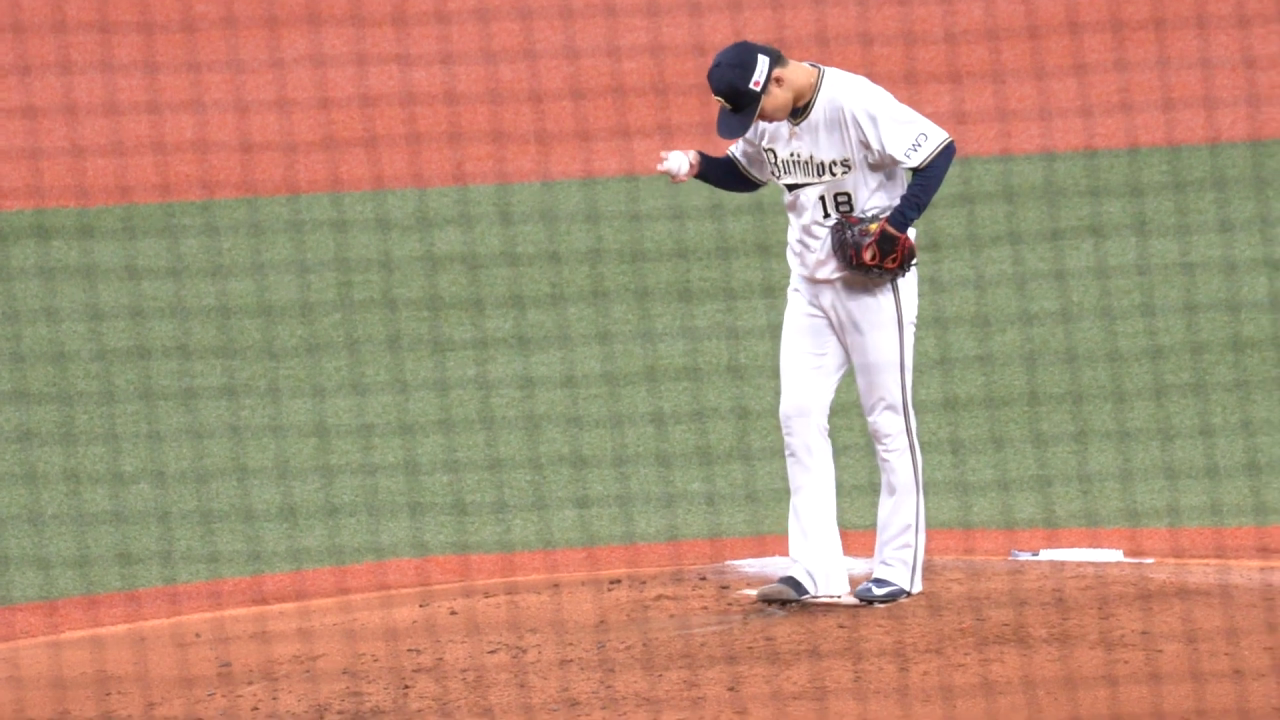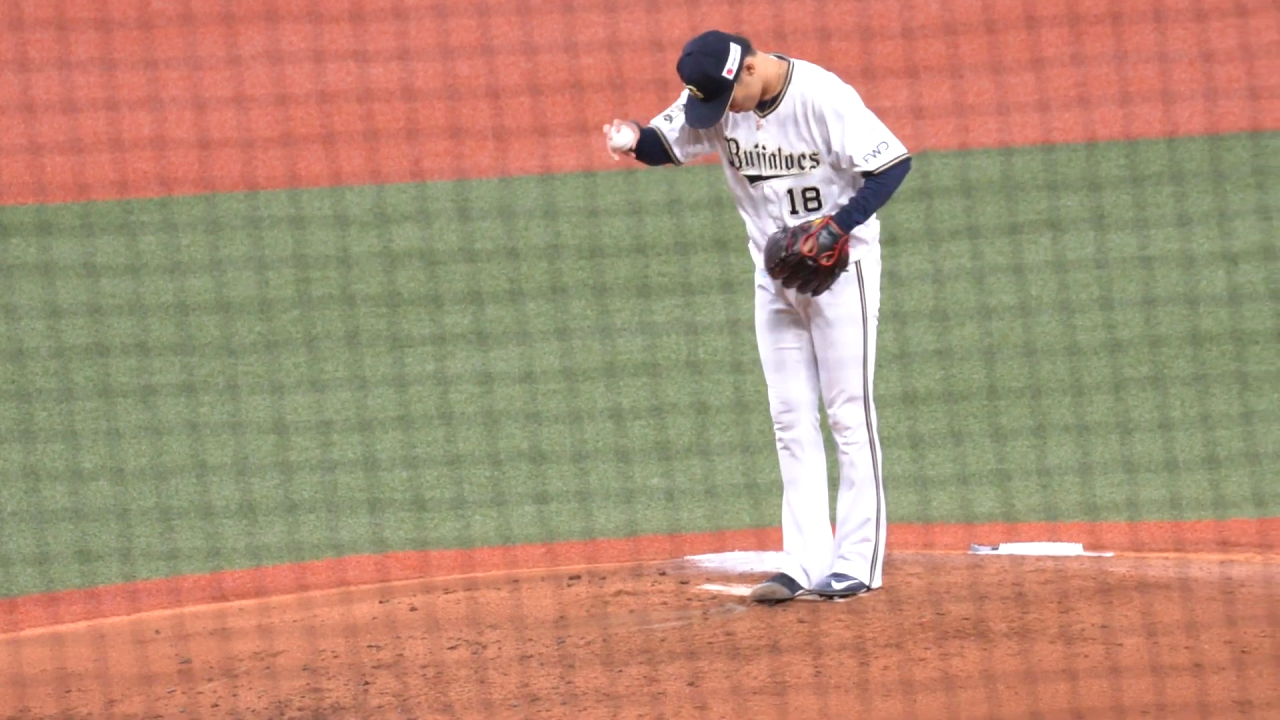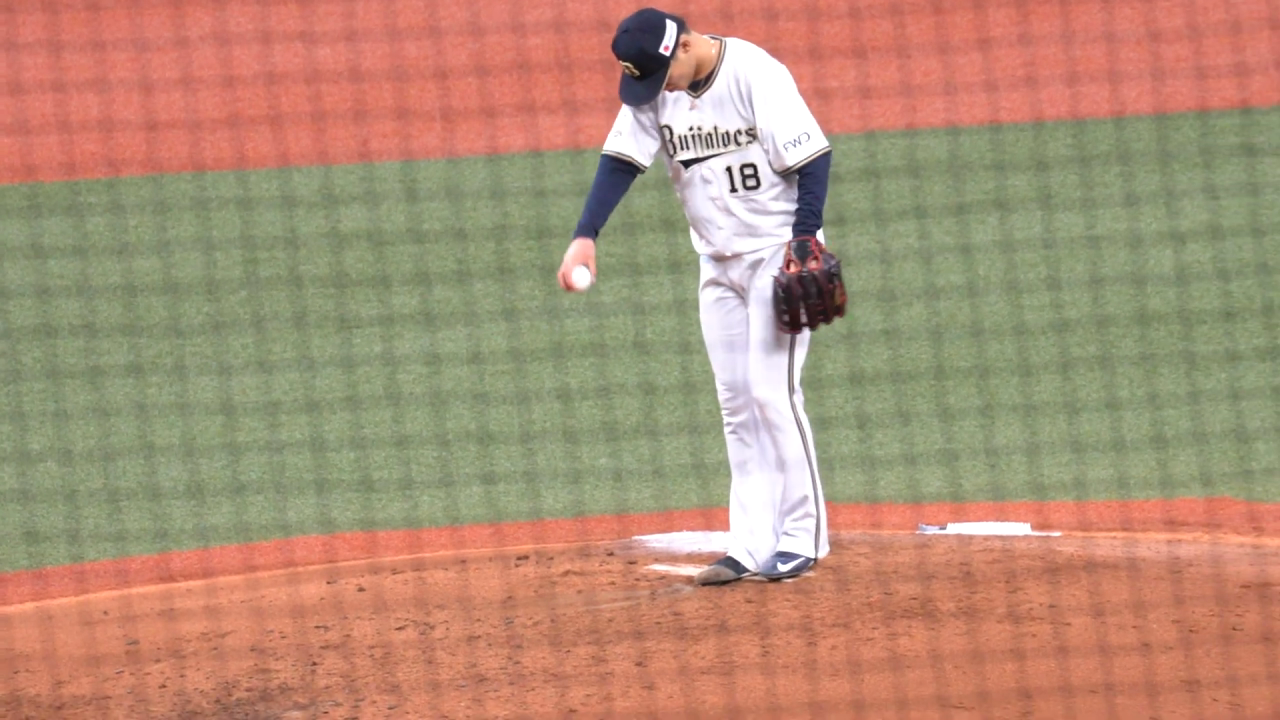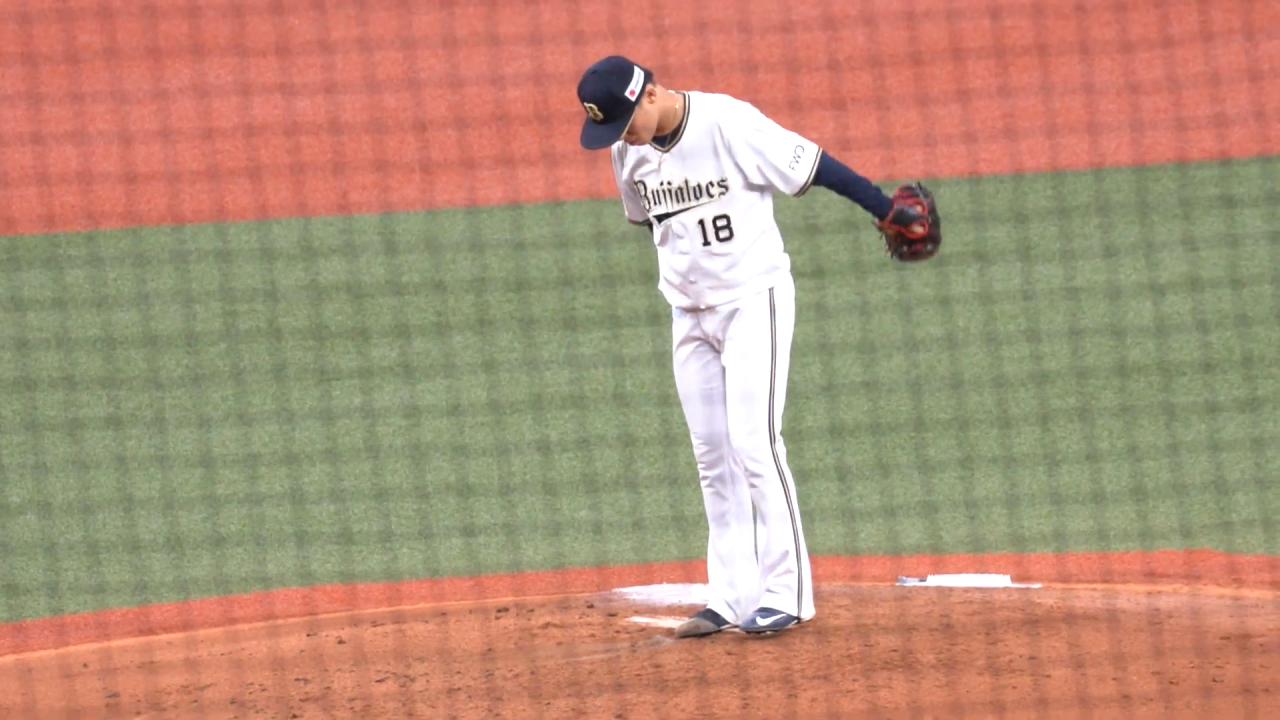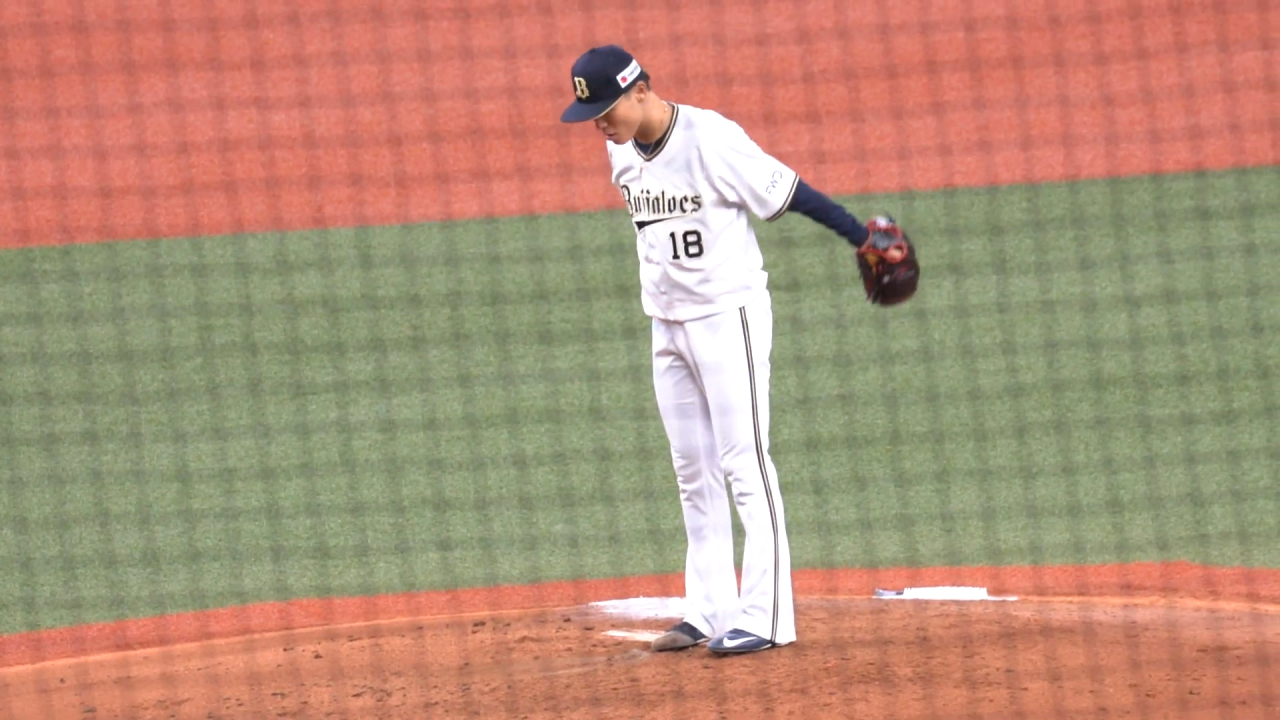
dt=1s
person 1, frame 1
left shoulder: (855, 101)
right shoulder: (762, 114)
left elbow: (939, 148)
right elbow: (747, 172)
left wrist: (898, 222)
right wrist: (699, 166)
left hip: (874, 281)
right hip: (810, 285)
left knee: (888, 421)
right knee: (799, 415)
left ankle: (898, 568)
right ankle: (814, 569)
person 1, frame 2
left shoulder: (823, 96)
right shoulder: (714, 97)
left elbow: (894, 163)
right elbow: (665, 143)
left wrist: (840, 225)
right wrist: (633, 139)
left hip: (840, 269)
right hip: (775, 276)
left knee: (848, 414)
right knee: (791, 417)
left ankle: (857, 562)
right ankle: (804, 563)
person 1, frame 3
left shoulder: (756, 74)
right shoulder: (650, 88)
left elbow: (814, 157)
right elbow: (621, 161)
left wrist: (805, 244)
right wrist: (586, 236)
left hip: (780, 250)
right hip: (717, 261)
left knee: (770, 392)
right knee: (736, 402)
left ankle: (802, 536)
right ankle: (753, 546)
person 1, frame 4
left shoulder: (730, 122)
right shoulder: (627, 148)
left elbow: (816, 165)
left wrist: (885, 208)
left hip: (753, 300)
right hip: (689, 311)
left knee: (754, 444)
right knee: (712, 455)
left ankle: (785, 595)
right ankle: (732, 598)
person 1, frame 5
left shoulder: (712, 139)
right shoulder: (621, 150)
left elbow: (790, 195)
left wrist: (863, 237)
left hip: (729, 317)
right hip: (667, 325)
left knee: (745, 463)
right knee: (694, 472)
left ankle: (765, 616)
right ankle: (712, 612)
